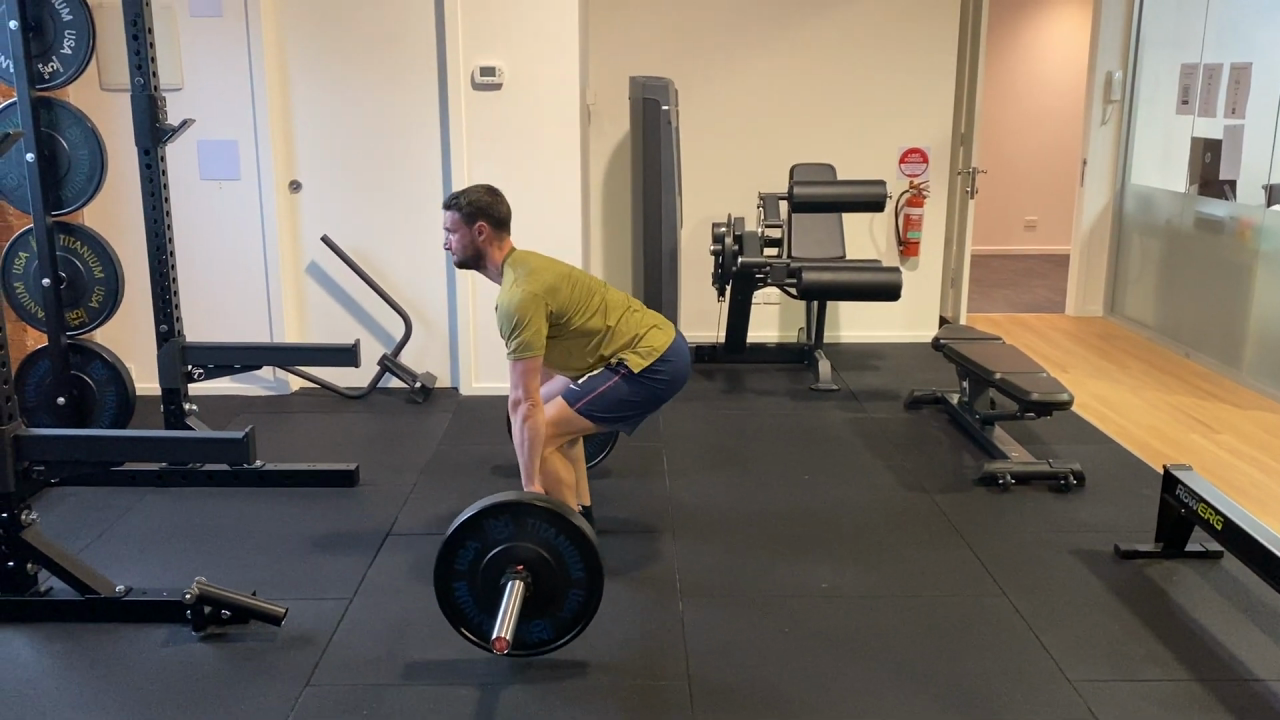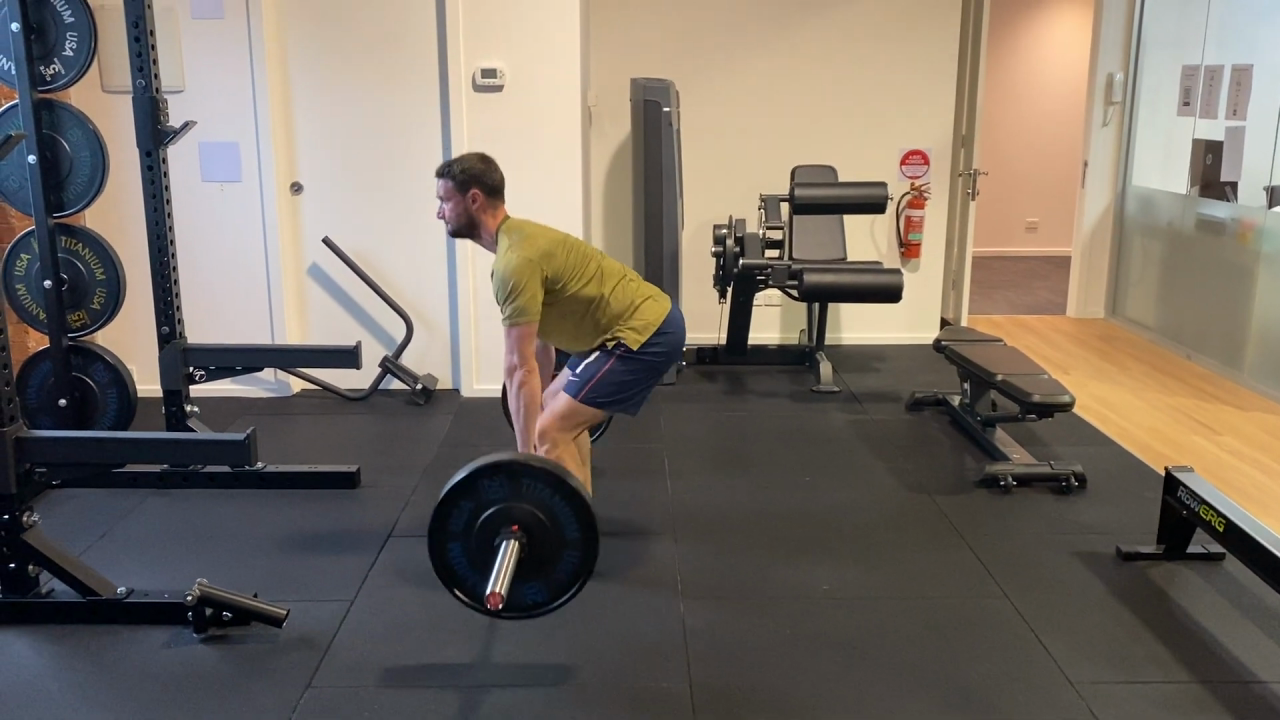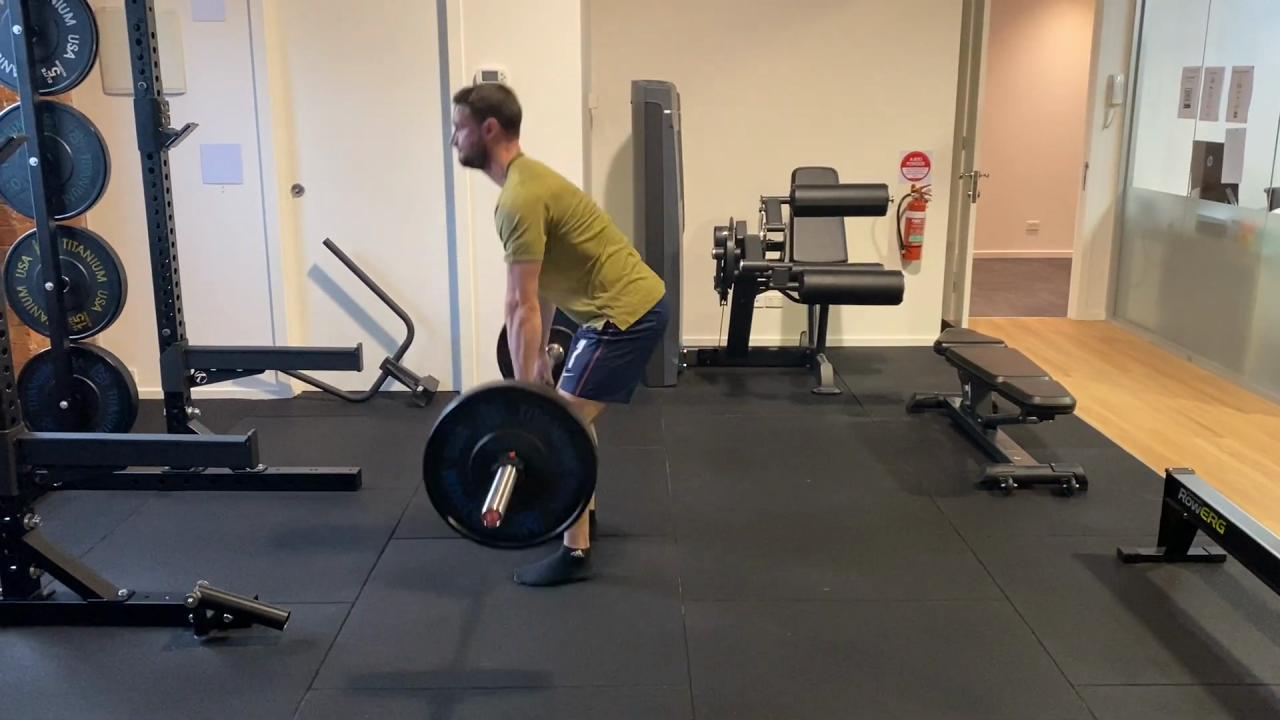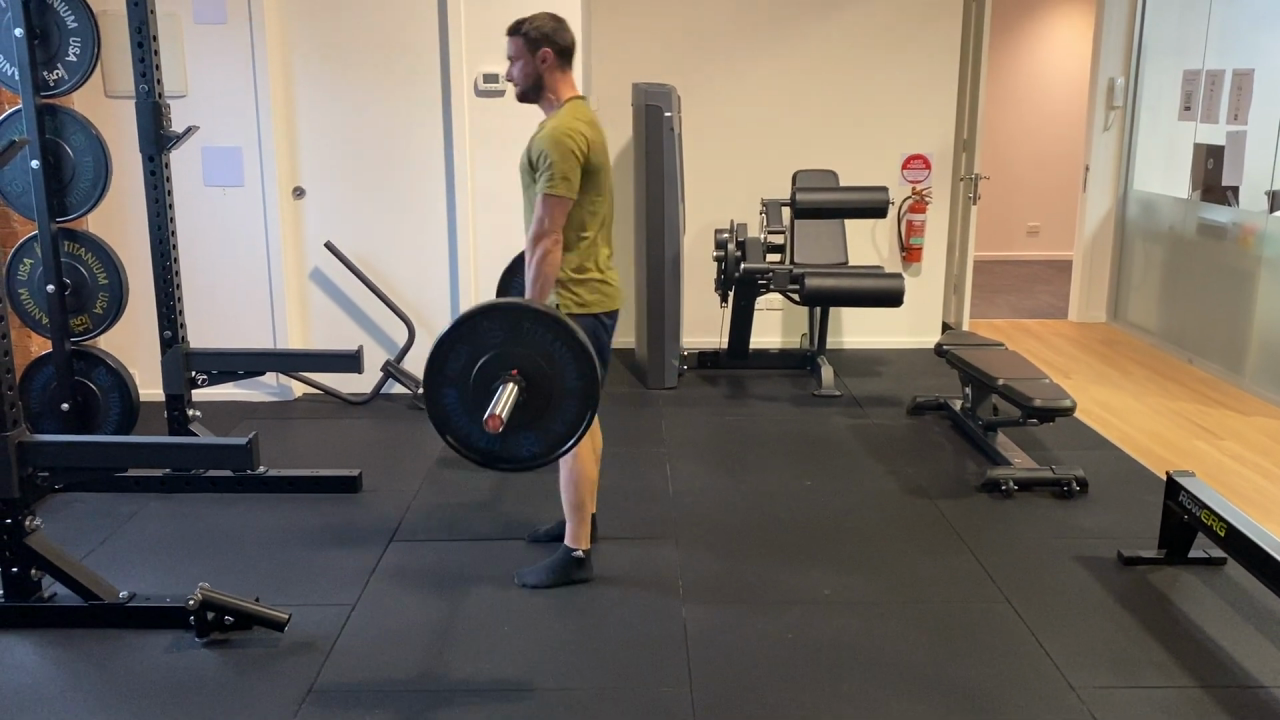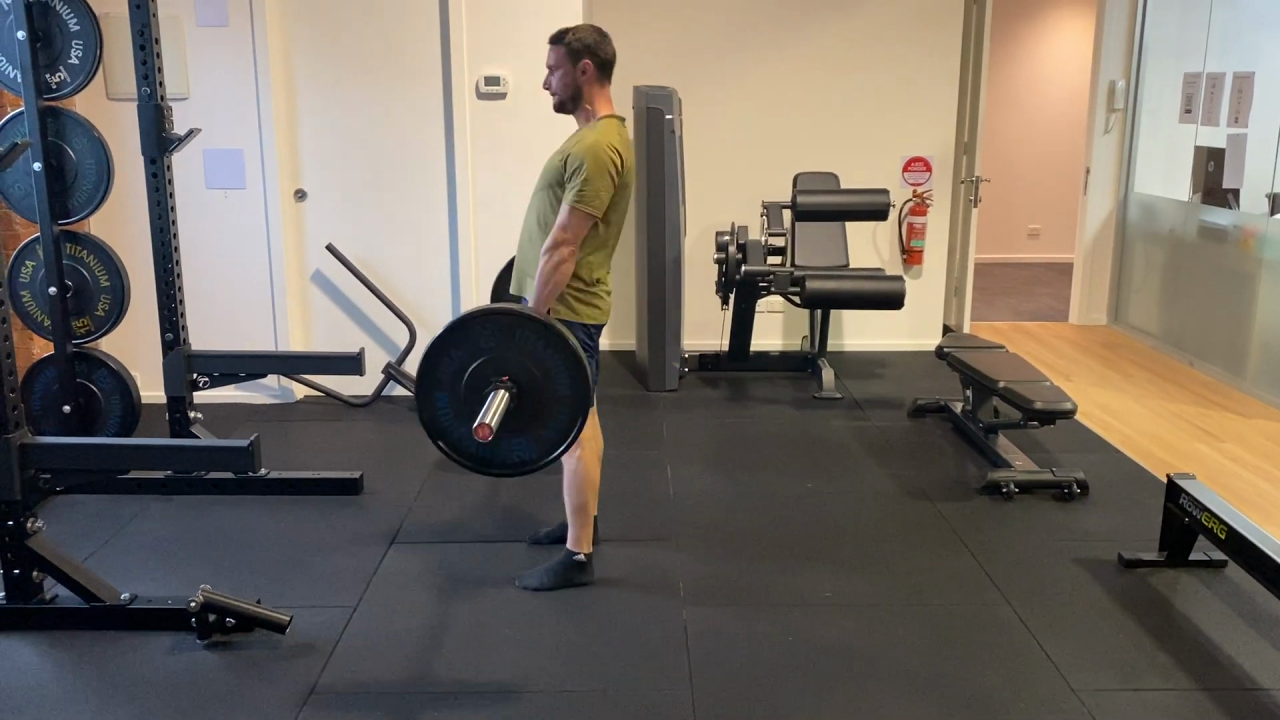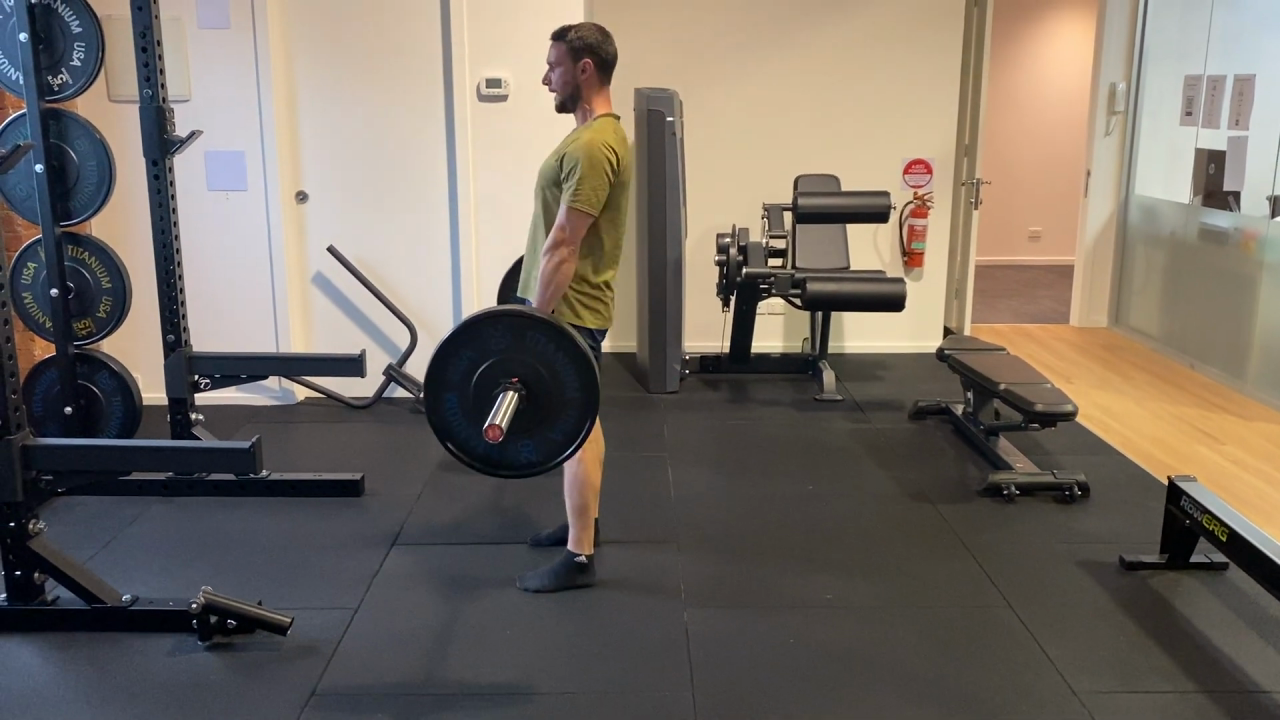
dt=0.2s
person 1, frame 1
left shoulder: (519, 297)
right shoulder: (525, 269)
left elbow: (524, 403)
right elbow: (545, 361)
left wrist: (531, 488)
right wrist: (546, 406)
left hip: (649, 361)
right hip: (654, 346)
left knee: (543, 433)
right knee: (554, 412)
right ankle: (579, 512)
person 1, frame 2
left shoulder: (514, 263)
right shoulder: (522, 239)
left elbow: (520, 369)
right elbow: (540, 337)
left wrist: (526, 457)
right wrist: (548, 400)
left hip: (640, 333)
right hip: (648, 321)
left knee: (552, 429)
right knee: (560, 409)
person 1, frame 3
left shoulder: (518, 200)
right shoulder: (532, 180)
left elbow: (521, 307)
right elbow: (538, 290)
right wrist: (541, 352)
left hip: (628, 313)
right hip: (633, 303)
right knee: (571, 418)
left ankle: (574, 554)
right ankle: (583, 517)
person 1, frame 4
left shoulder: (558, 134)
right shoulder: (573, 121)
left elbow: (545, 237)
right wrist: (538, 312)
left hip: (577, 303)
right hip: (585, 295)
left ankle: (575, 556)
right ankle: (581, 516)
person 1, frame 5
left shoulder: (595, 146)
right shoulder: (601, 136)
left elbow: (563, 245)
right wrist: (533, 312)
left hip: (562, 309)
right hip: (569, 305)
right knee: (578, 419)
left ankle: (577, 557)
right ankle: (583, 520)
person 1, frame 6
left shoulder: (590, 146)
right shoulder: (599, 135)
left elbow: (562, 246)
right wrist: (539, 316)
left hip: (568, 311)
right hip: (574, 306)
left ankle: (578, 559)
right ankle: (584, 522)
